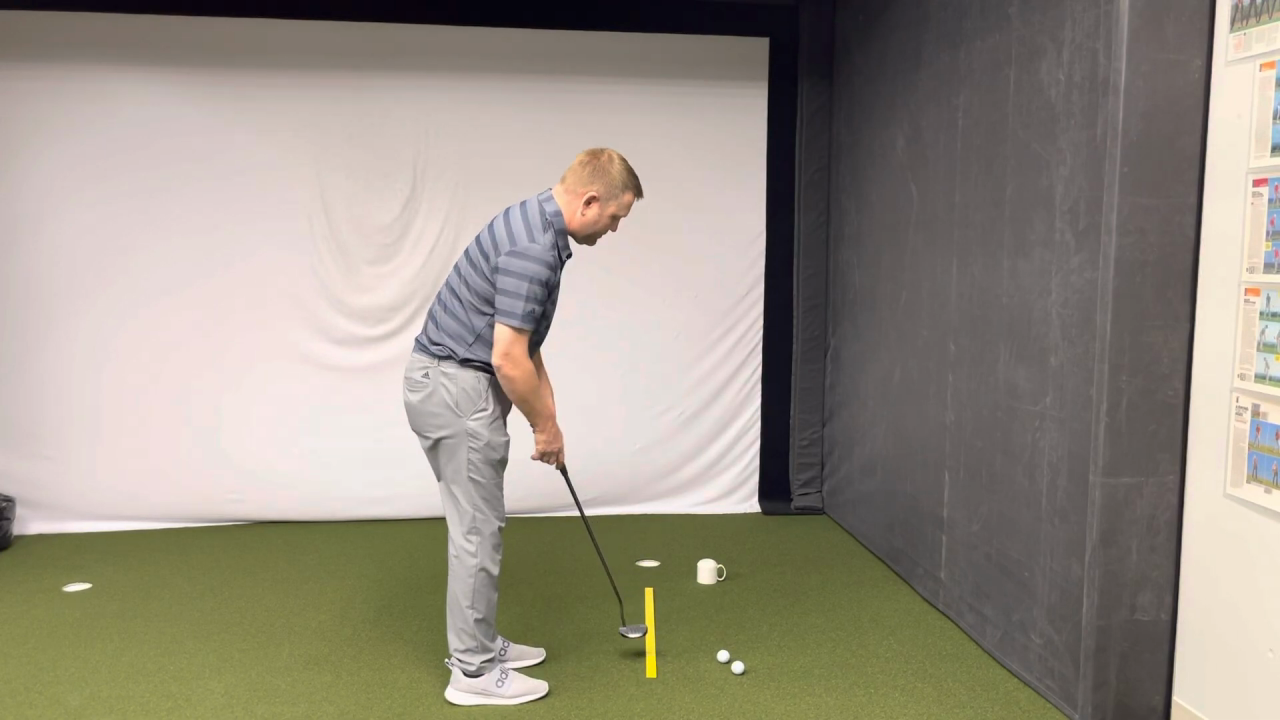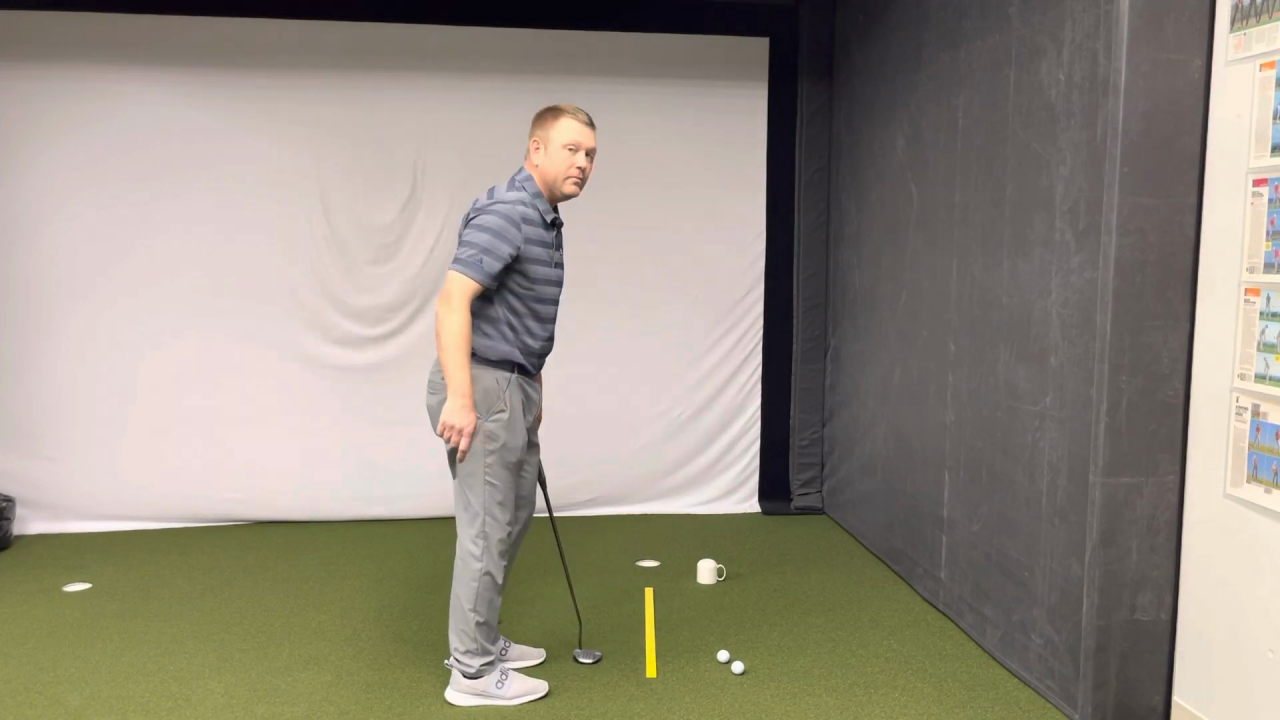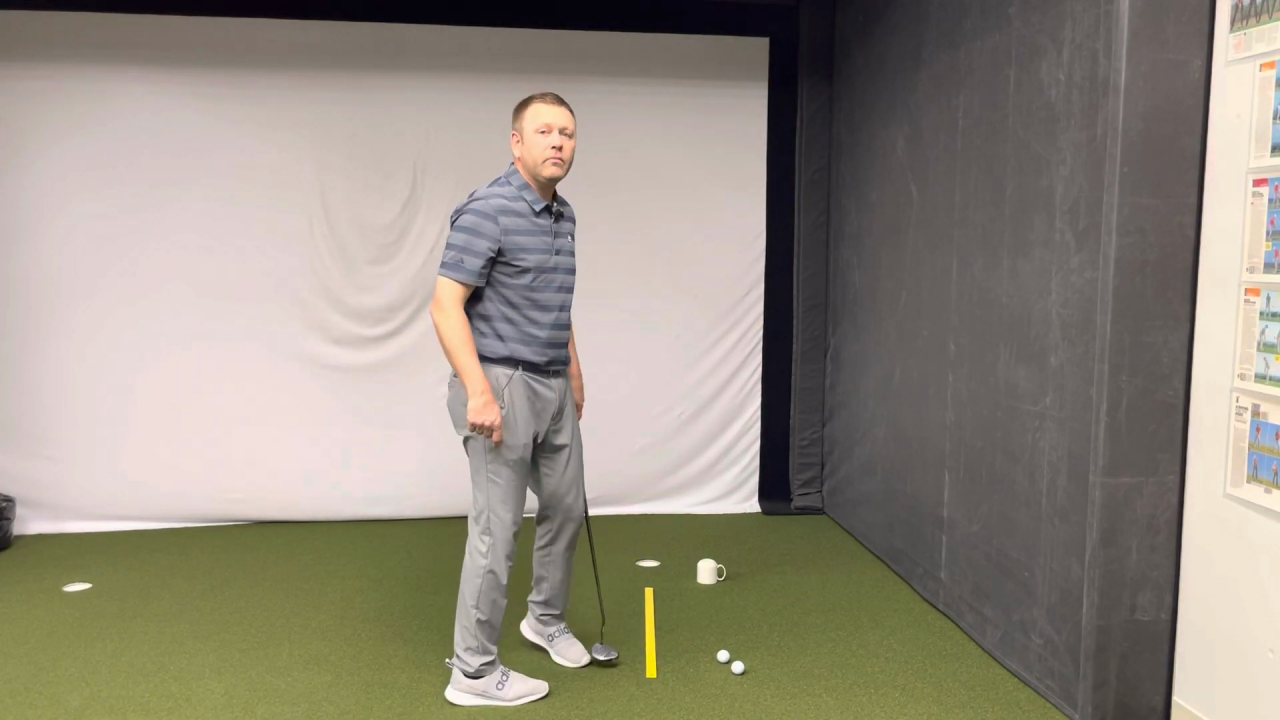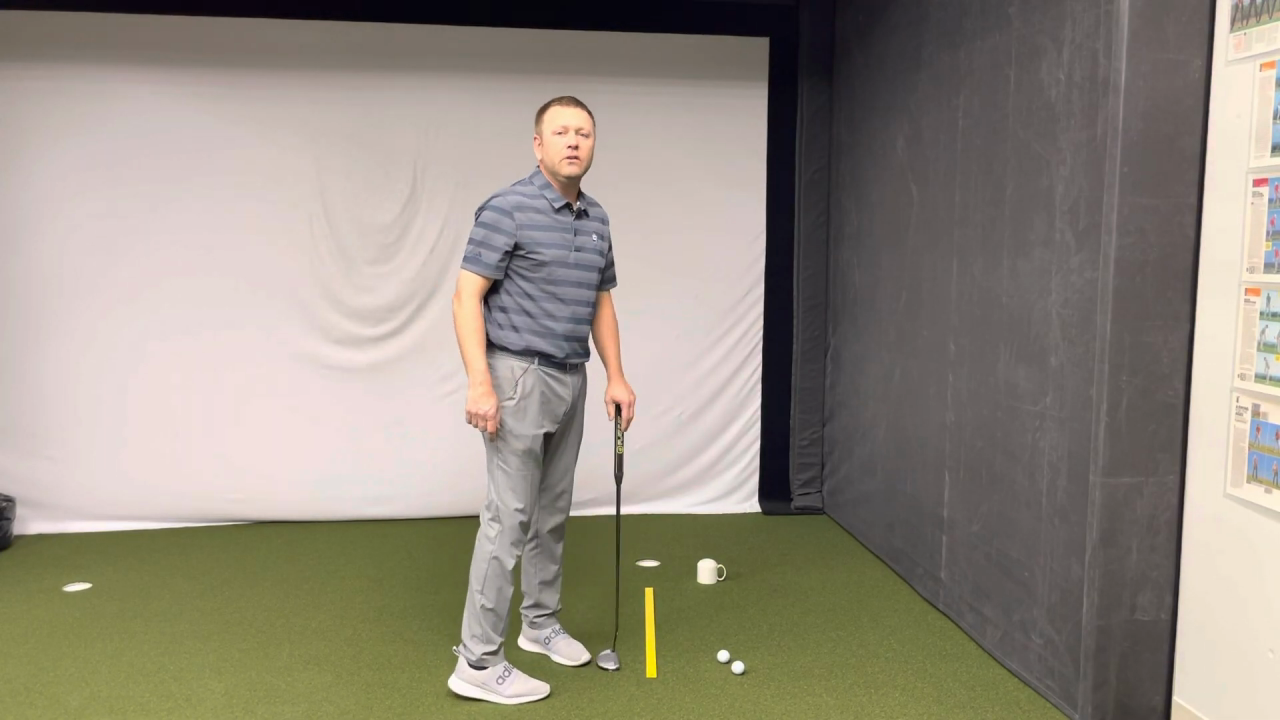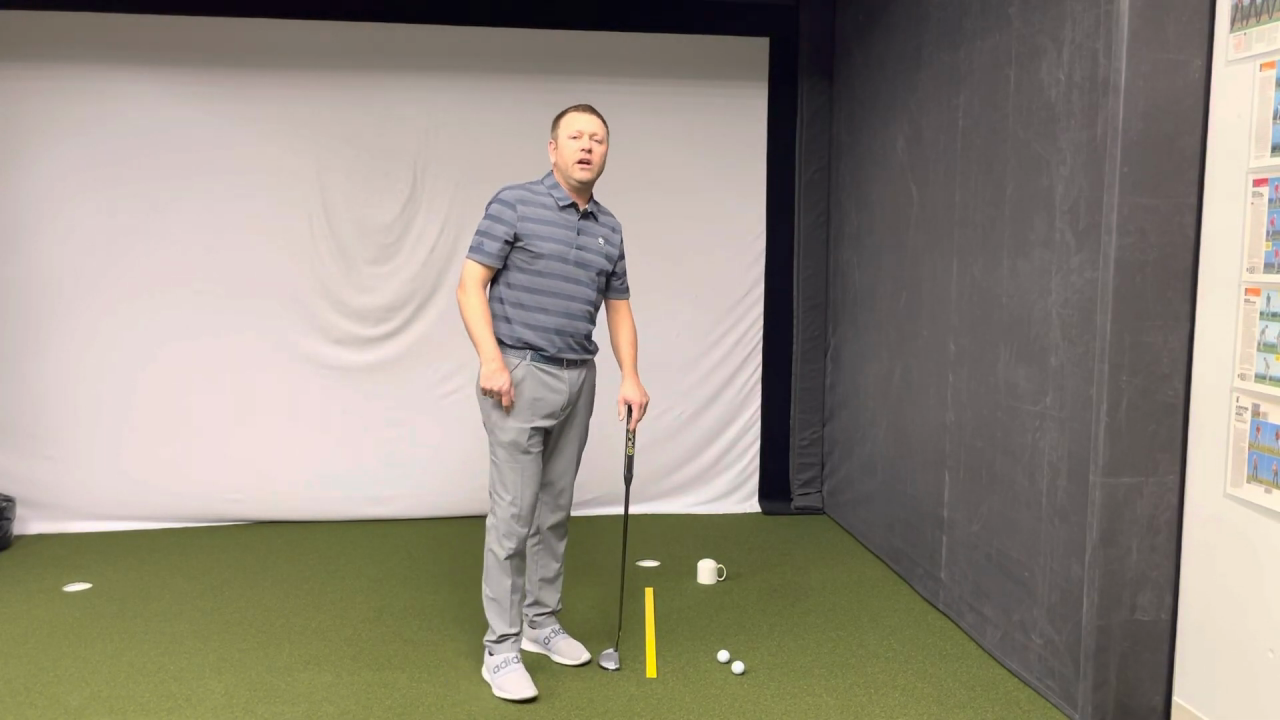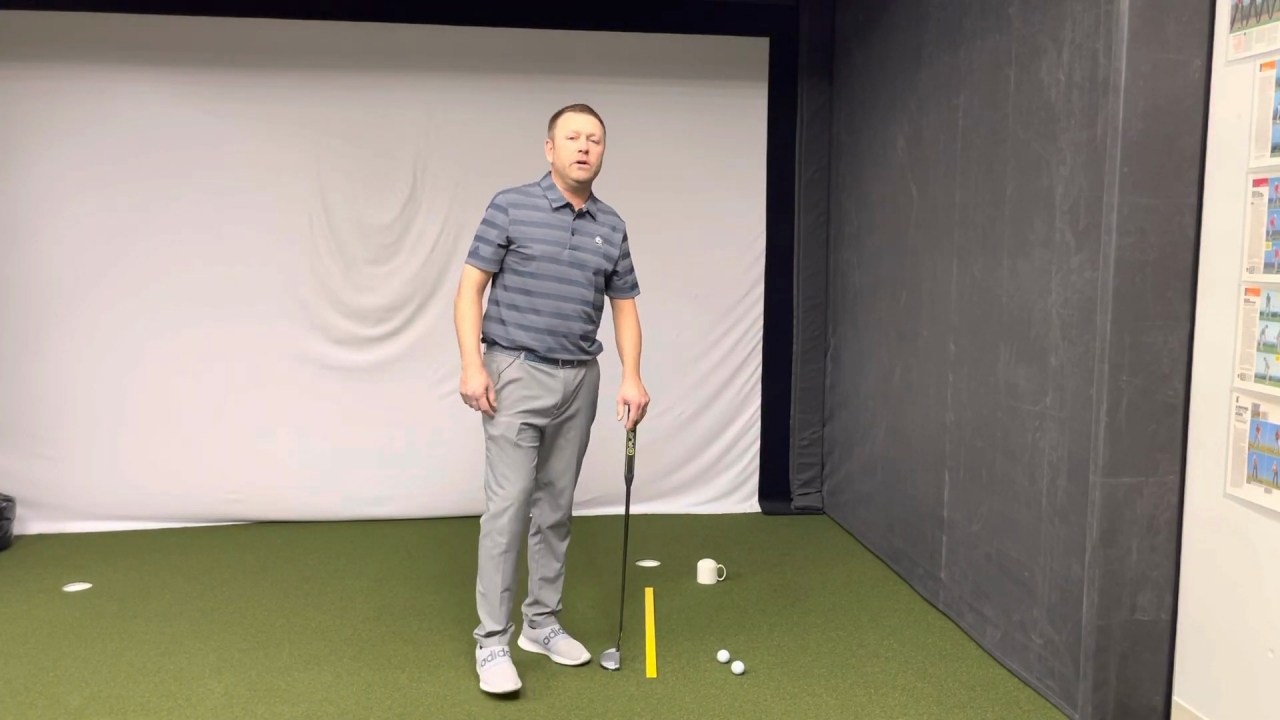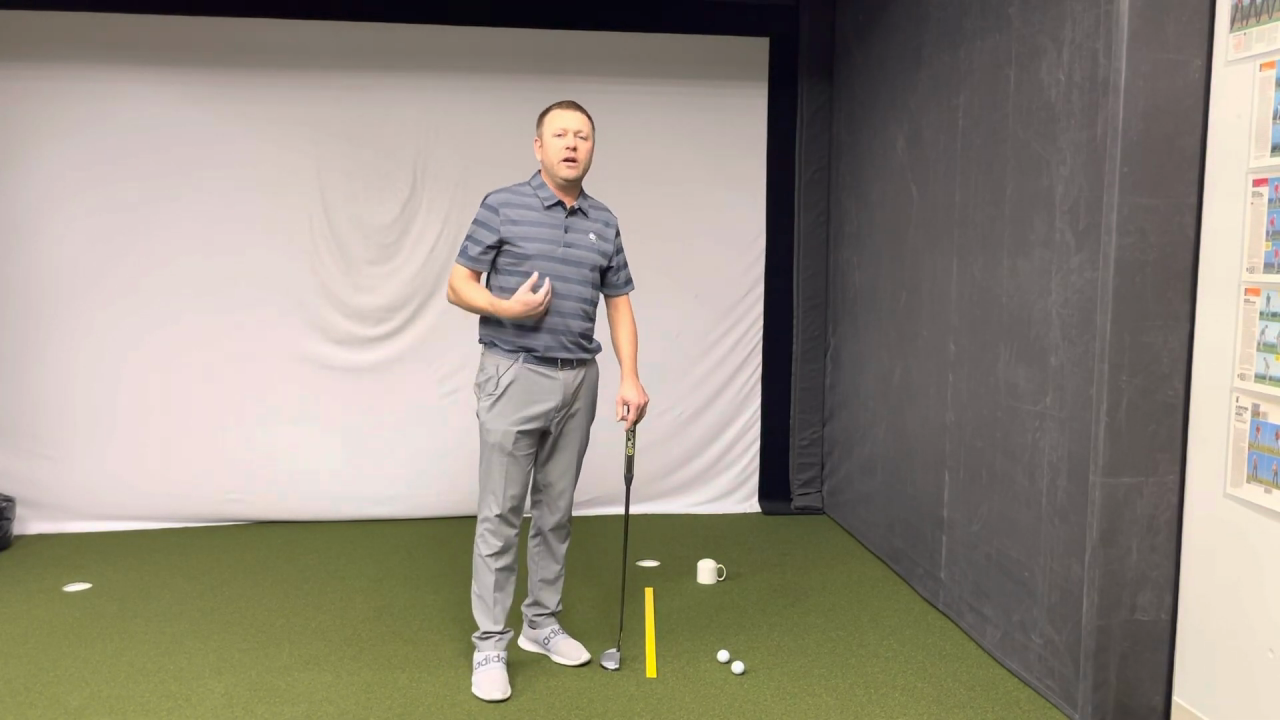
dt=0.4s
person 1, frame 1
left shoulder: (536, 227)
right shoulder: (532, 248)
right elbow: (507, 358)
left wrist: (545, 403)
right wrist: (546, 426)
left hip: (461, 383)
right hip: (455, 387)
left knee: (481, 525)
right knee: (477, 530)
left ankle: (479, 643)
right ankle: (473, 671)
person 1, frame 2
left shoulder: (545, 219)
right shoulder: (504, 212)
right elbow: (452, 301)
left wrist: (530, 379)
right wrist: (458, 395)
left hip: (514, 386)
right hip: (484, 390)
left knee: (510, 520)
right knee: (487, 531)
left ankle: (483, 641)
right ankle: (472, 672)
person 1, frame 3
left shoulder: (564, 216)
right shoulder: (486, 210)
right elbow: (447, 305)
left wrist: (574, 372)
right wrist: (478, 391)
left hip: (552, 387)
right hip: (503, 387)
left knee: (564, 511)
right knee: (497, 528)
left ankle: (546, 618)
right ankle: (474, 671)
person 1, frame 4
left shoulder: (597, 219)
right shoulder: (506, 209)
left elbow: (601, 302)
right elbow: (467, 296)
left wrist: (616, 376)
right wrist: (480, 382)
left hip: (570, 381)
right hip: (518, 378)
left knee: (551, 513)
right knee: (508, 518)
left ankle: (541, 622)
right ankle: (479, 662)
person 1, frame 5
left shoulder: (609, 228)
right shoulder: (513, 203)
left elbow: (618, 307)
right elbow: (471, 283)
left wrist: (630, 377)
right wrist: (490, 358)
left hip: (576, 380)
right hip: (520, 375)
left knee: (553, 511)
right knee: (513, 513)
left ankle: (542, 622)
right ankle: (502, 646)
person 1, frame 6
left shoulder: (612, 226)
right shoulder: (510, 206)
left elbow: (624, 307)
right elbow: (470, 287)
left wrist: (631, 378)
right wrist: (471, 363)
left hip: (579, 382)
right hip: (516, 376)
left knee: (554, 510)
right knee: (507, 508)
left ankle: (541, 623)
right ankle: (492, 641)
person 1, frame 7
left shoulder: (604, 222)
right shoulder: (501, 207)
left elbow: (619, 303)
right elbow: (458, 285)
left wrist: (630, 377)
right wrist: (508, 308)
left hip: (578, 381)
right hip: (515, 376)
left knee: (555, 511)
right knee: (500, 513)
left ankle: (542, 623)
right ankle: (490, 644)
